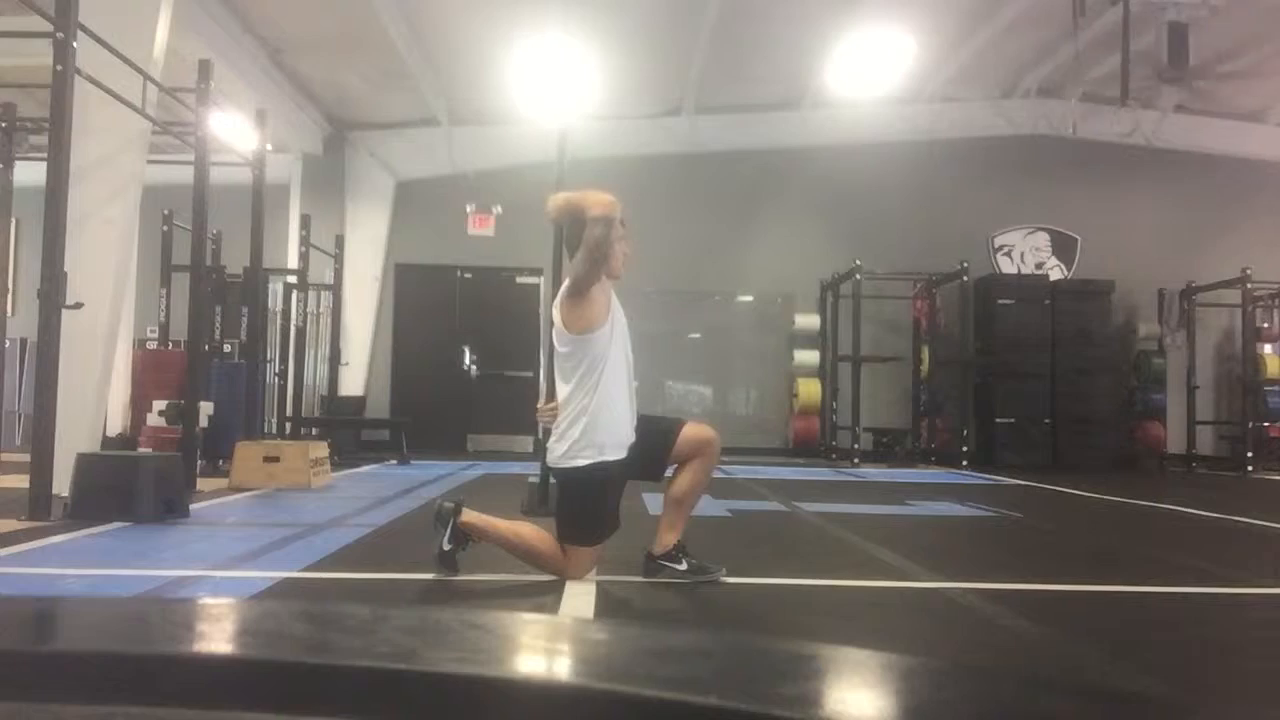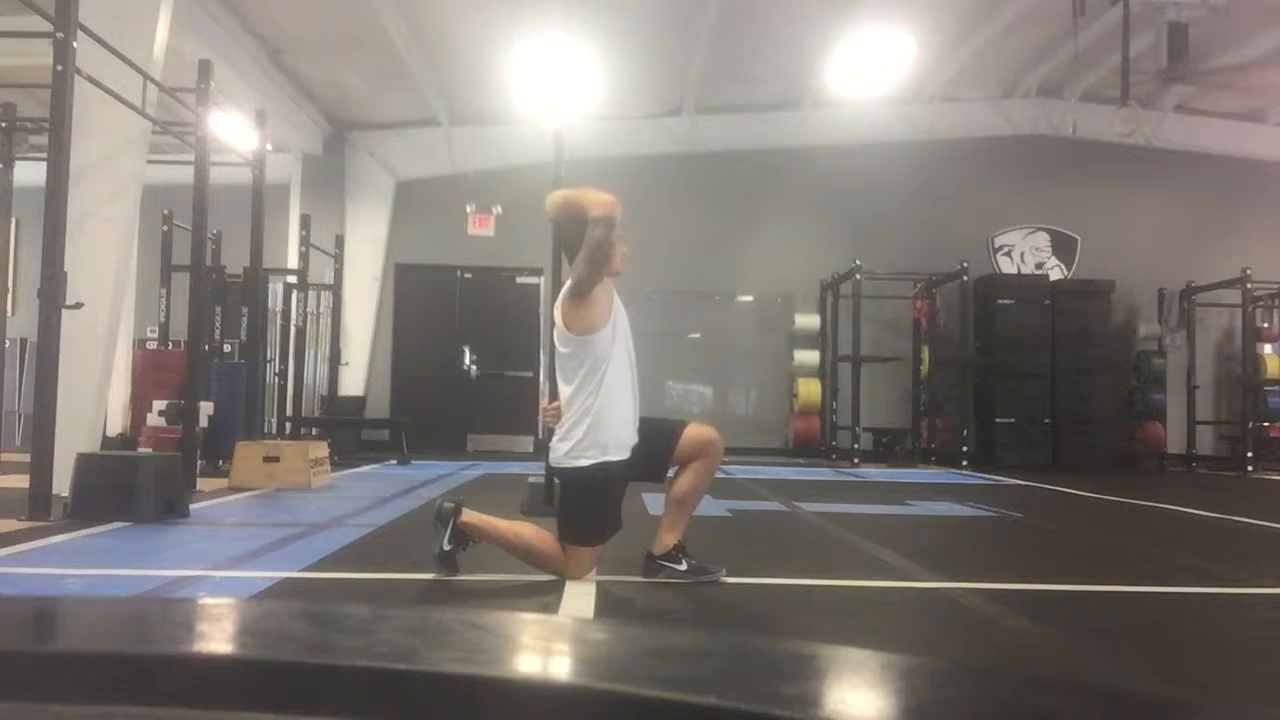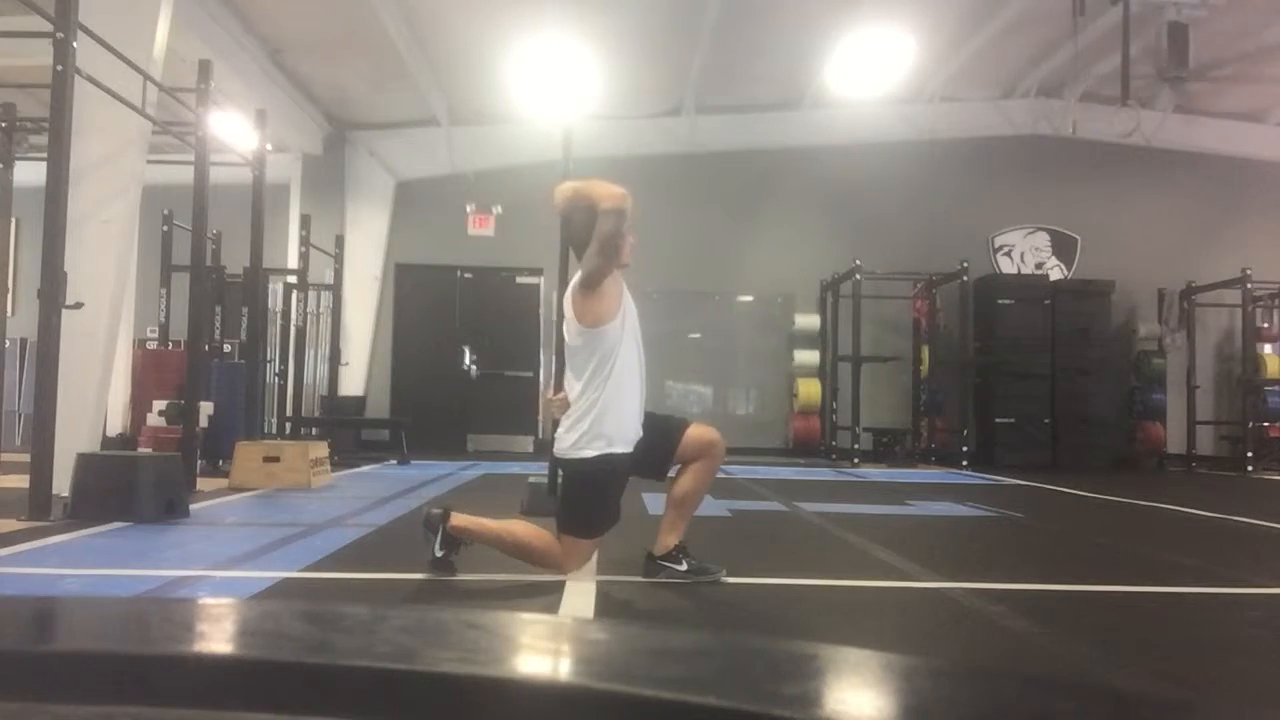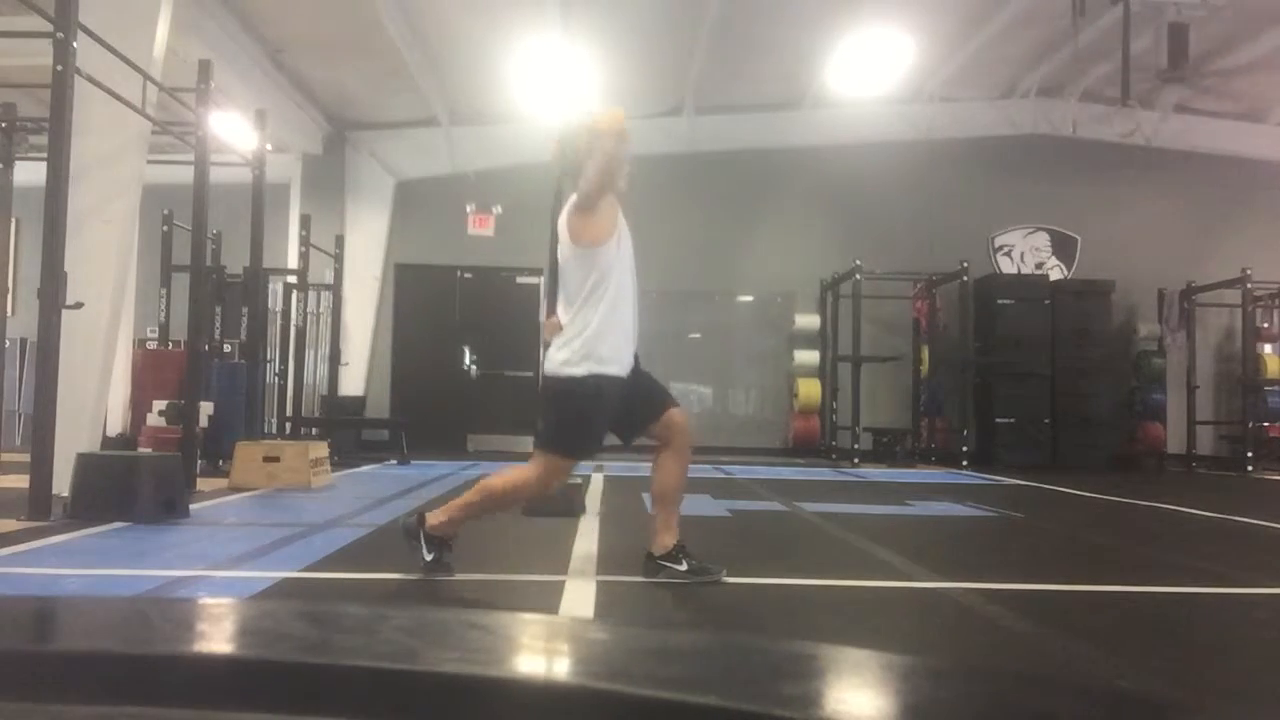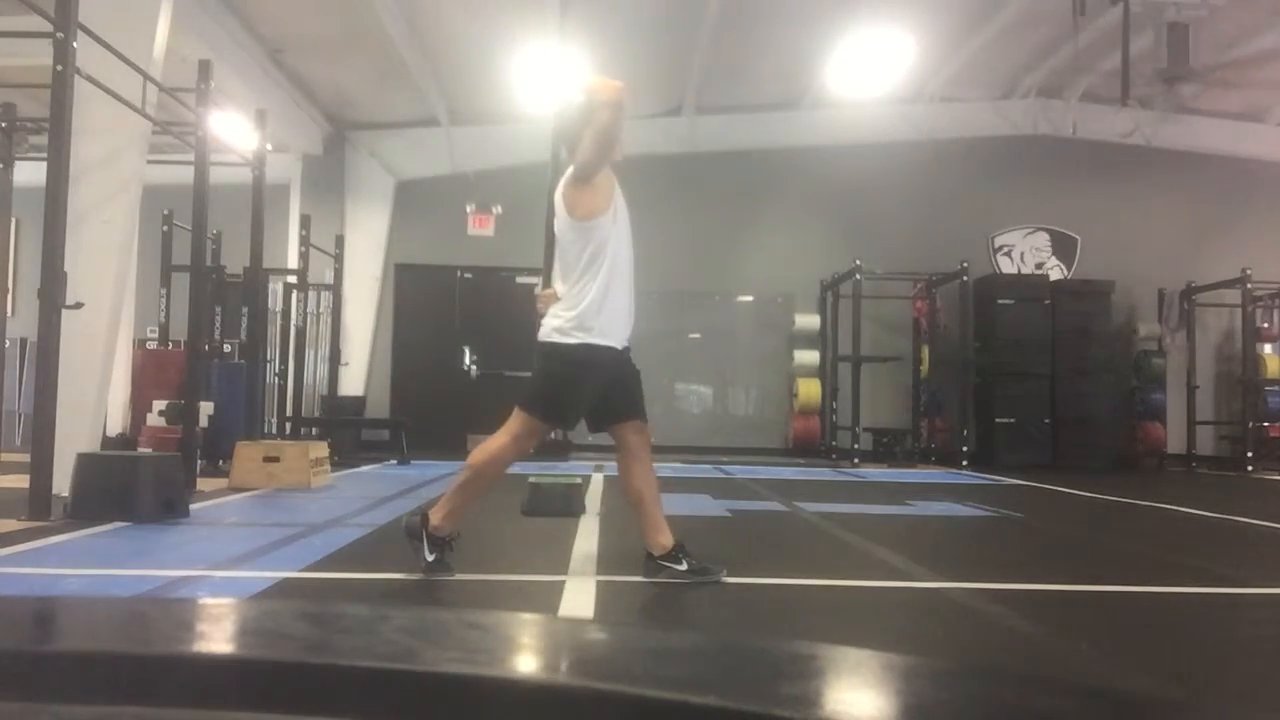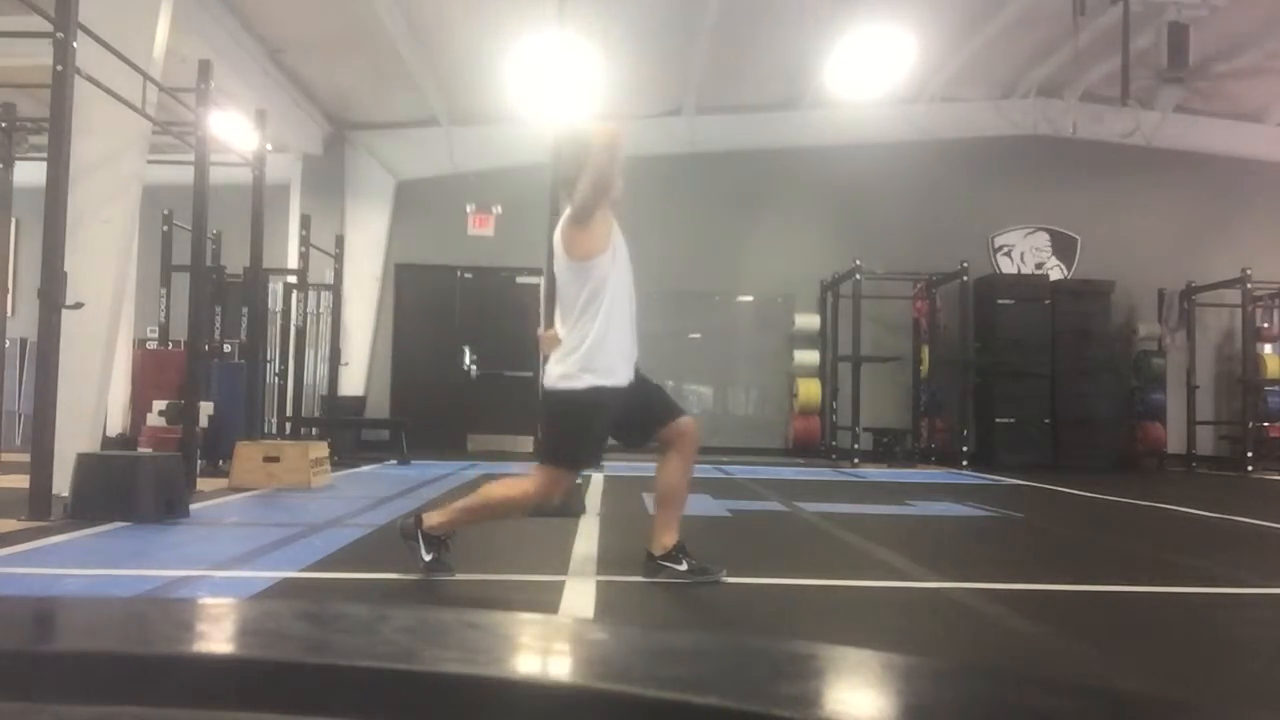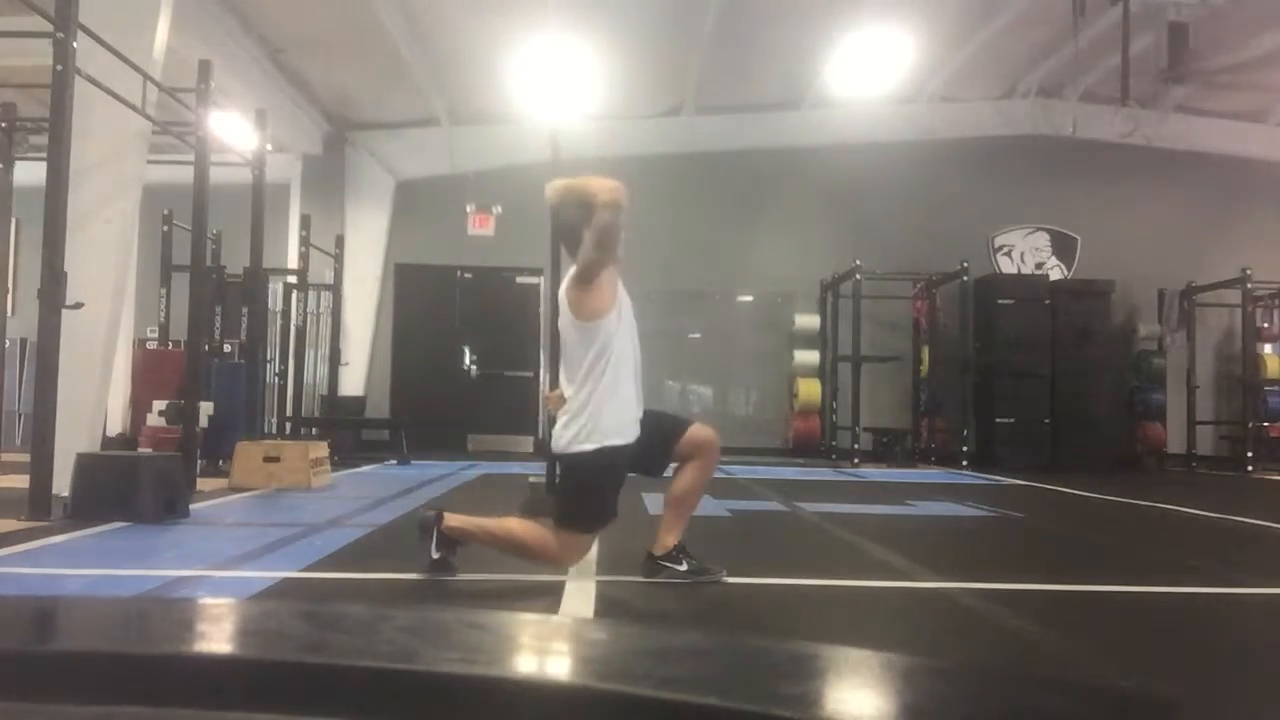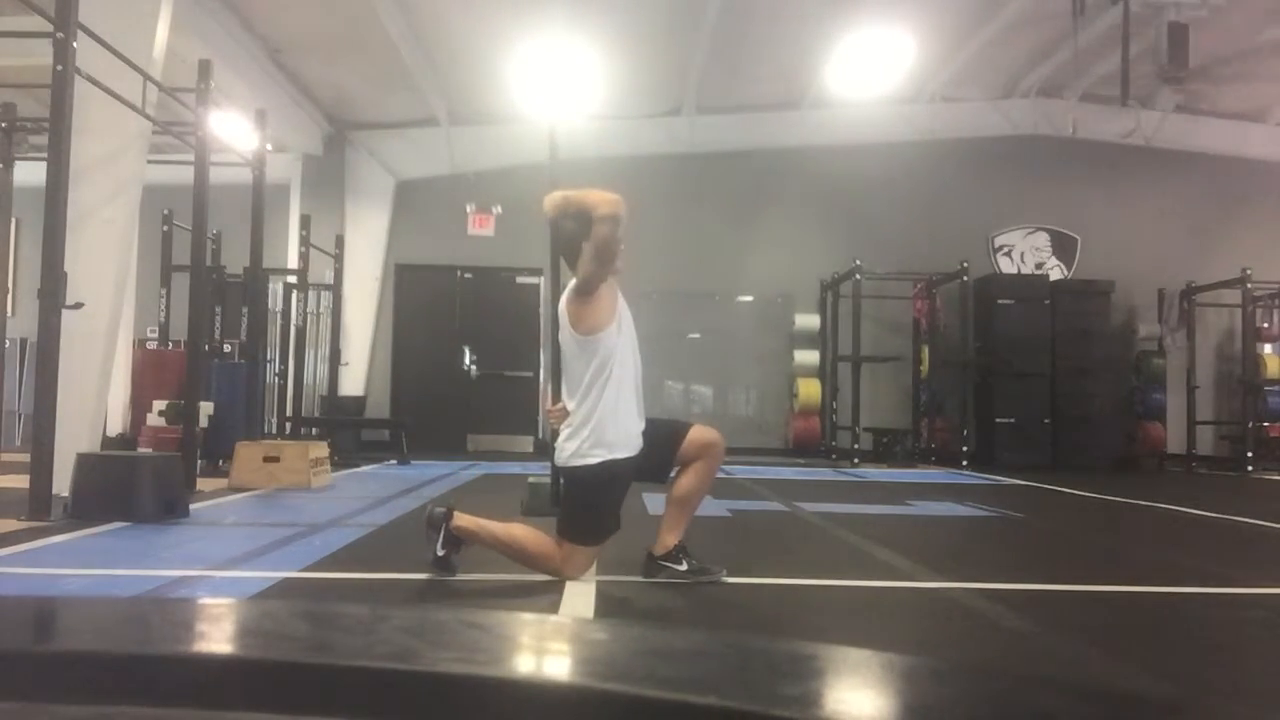
dt=0.4s
person 1, frame 1
left shoulder: (594, 293)
right shoulder: (583, 291)
right elbow: (604, 209)
right wrist: (564, 205)
left hip: (613, 437)
right hip: (590, 452)
left knee: (705, 442)
right knee: (573, 565)
left ankle: (664, 552)
right ankle: (462, 520)
person 1, frame 2
left shoulder: (594, 295)
right shoulder: (584, 292)
right elbow: (604, 209)
right wrist: (564, 202)
left hip: (615, 439)
right hip: (592, 454)
left knee: (707, 444)
right knee: (574, 565)
left ankle: (665, 552)
right ankle: (463, 520)
person 1, frame 3
left shoulder: (602, 288)
right shoulder: (595, 284)
right elbow: (615, 202)
right wrist: (574, 194)
left hip: (617, 432)
right hip: (596, 445)
left knee: (709, 445)
right knee: (568, 557)
left ankle: (666, 553)
right ankle: (451, 524)
person 1, frame 4
left shoulder: (596, 212)
right shoulder: (589, 205)
right elbow: (614, 127)
left wrist: (566, 318)
right wrist: (597, 133)
left hip: (610, 365)
right hip: (583, 372)
left knee: (677, 431)
right knee: (544, 475)
left ankle: (665, 552)
right ankle: (433, 525)
person 1, frame 5
left shoulder: (592, 185)
right shoulder: (586, 178)
right elbow: (610, 96)
right wrist: (596, 97)
left hip: (603, 343)
right hip: (577, 343)
left knee: (635, 440)
right knee: (519, 437)
left ankle: (664, 553)
right ankle: (434, 524)
person 1, frame 6
left shoulder: (593, 224)
right shoulder: (583, 219)
right elbow: (606, 139)
right wrist: (588, 140)
left hip: (612, 375)
right hip: (583, 383)
left knee: (683, 434)
right knee: (546, 488)
left ankle: (664, 552)
right ankle: (431, 525)
person 1, frame 7
left shoulder: (595, 283)
right shoulder: (589, 279)
right elbow: (610, 195)
right wrist: (564, 191)
left hip: (617, 426)
right hip: (594, 441)
left knee: (704, 443)
right knee: (563, 552)
left ankle: (665, 554)
right ankle: (447, 526)
person 1, frame 8
left shoulder: (594, 295)
right shoulder: (588, 292)
right elbow: (609, 209)
right wrist: (563, 203)
left hip: (619, 439)
right hip: (598, 453)
left knee: (709, 445)
right knee: (568, 564)
left ankle: (665, 553)
right ankle: (455, 524)
